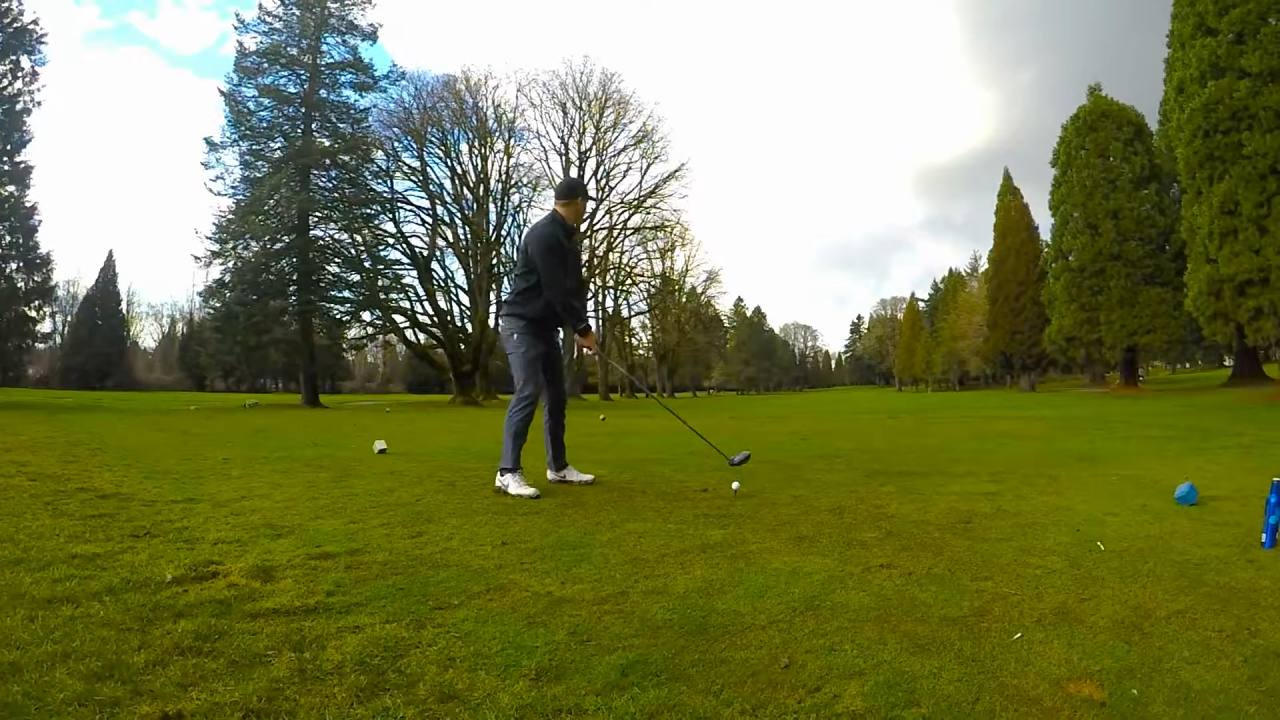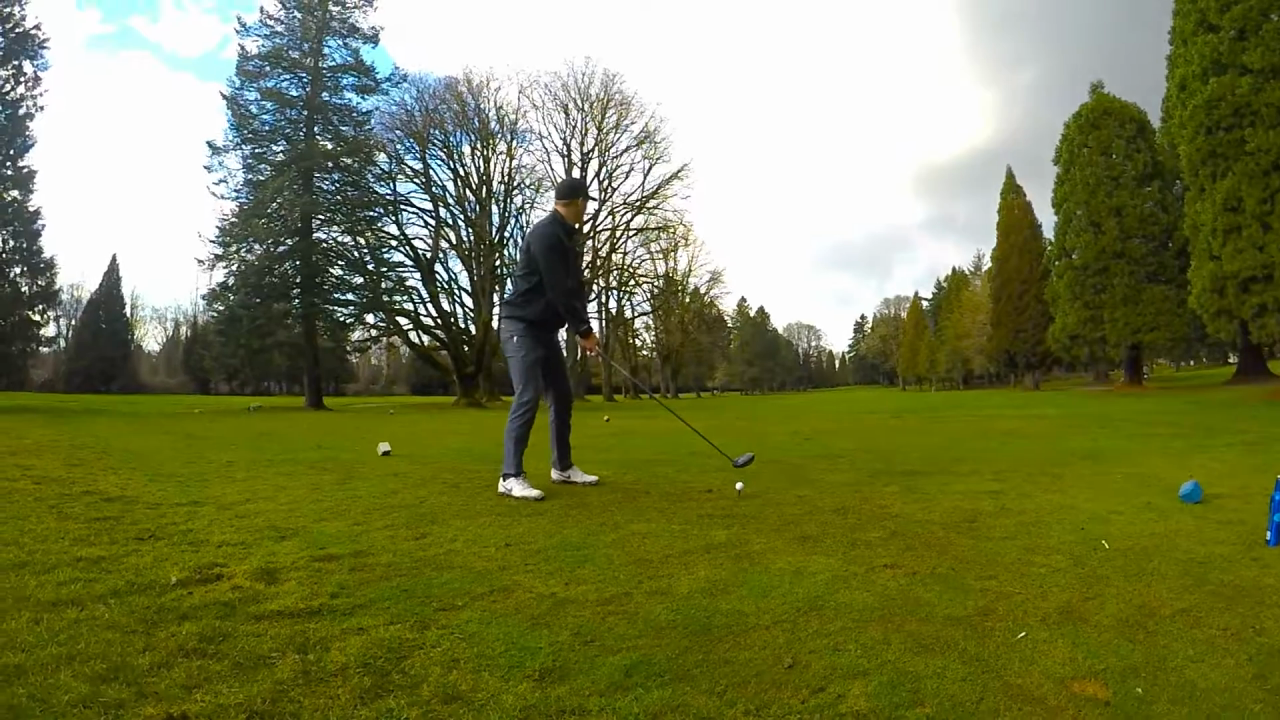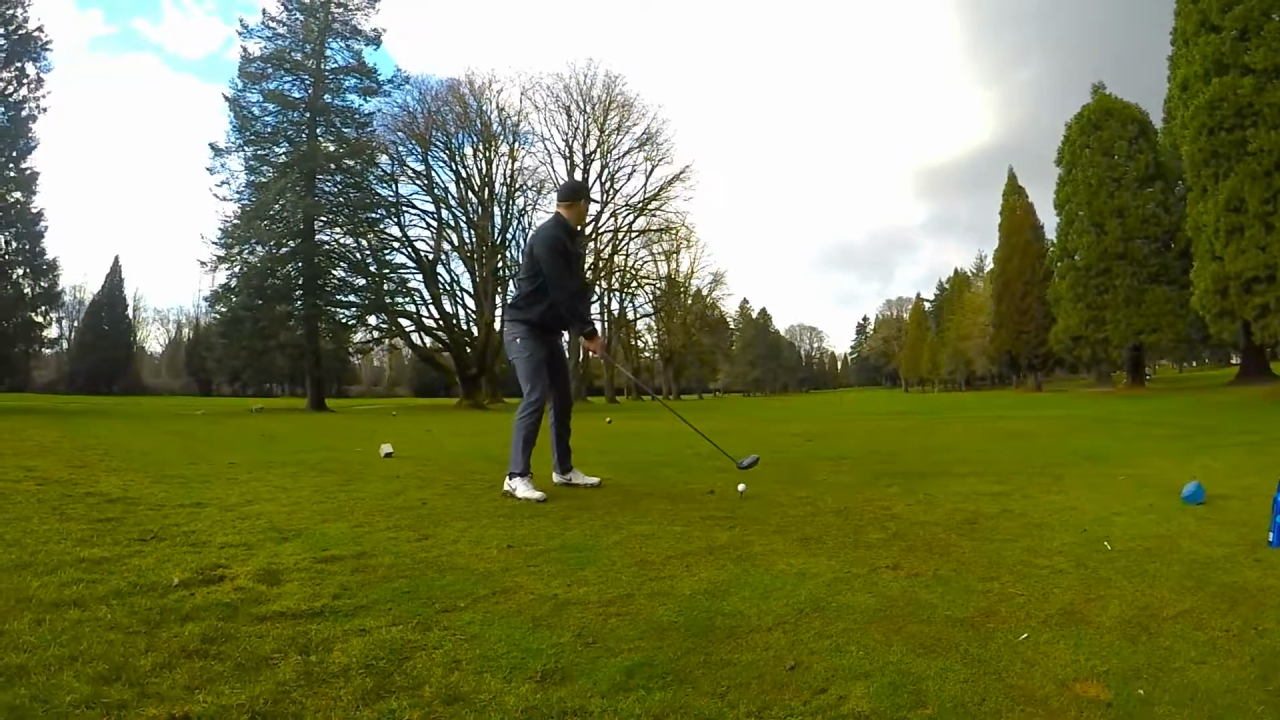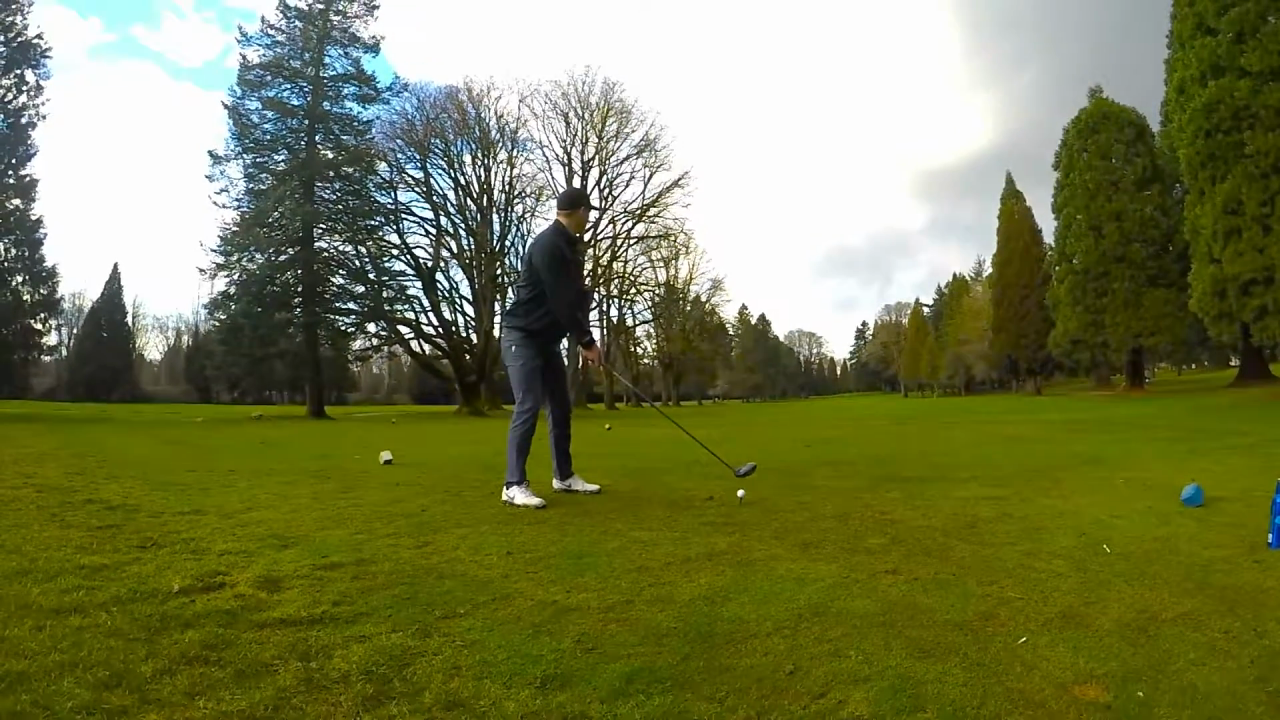
dt=0.3s
person 1, frame 1
left shoulder: (568, 238)
right shoulder: (544, 234)
left elbow: (575, 287)
right elbow: (556, 289)
left wrist: (581, 328)
right wrist: (582, 328)
left hip: (546, 327)
right hip: (521, 324)
left knee: (556, 397)
right knee: (528, 392)
left ankle: (558, 467)
right ankle: (508, 472)
person 1, frame 2
left shoulder: (567, 237)
right shoulder: (545, 234)
left elbow: (574, 288)
right elbow: (558, 290)
left wrist: (582, 328)
right wrist: (583, 330)
left hip: (545, 328)
right hip: (522, 326)
left knee: (562, 396)
right knee: (529, 396)
left ankle: (563, 467)
right ankle: (511, 477)
person 1, frame 3
left shoulder: (570, 239)
right shoulder: (548, 237)
left elbow: (578, 290)
right elbow: (562, 292)
left wrist: (584, 331)
right wrist: (588, 332)
left hip: (549, 330)
right hip: (525, 328)
left knee: (562, 400)
right knee: (536, 396)
left ankle: (563, 470)
right ankle: (517, 476)
person 1, frame 4
left shoulder: (570, 247)
right shoulder: (548, 246)
left elbow: (578, 298)
right elbow: (560, 301)
left wrist: (583, 339)
right wrist: (586, 341)
left hip: (547, 338)
right hip: (522, 336)
left knee: (561, 407)
right knee: (529, 406)
left ankle: (564, 476)
right ankle: (514, 485)
